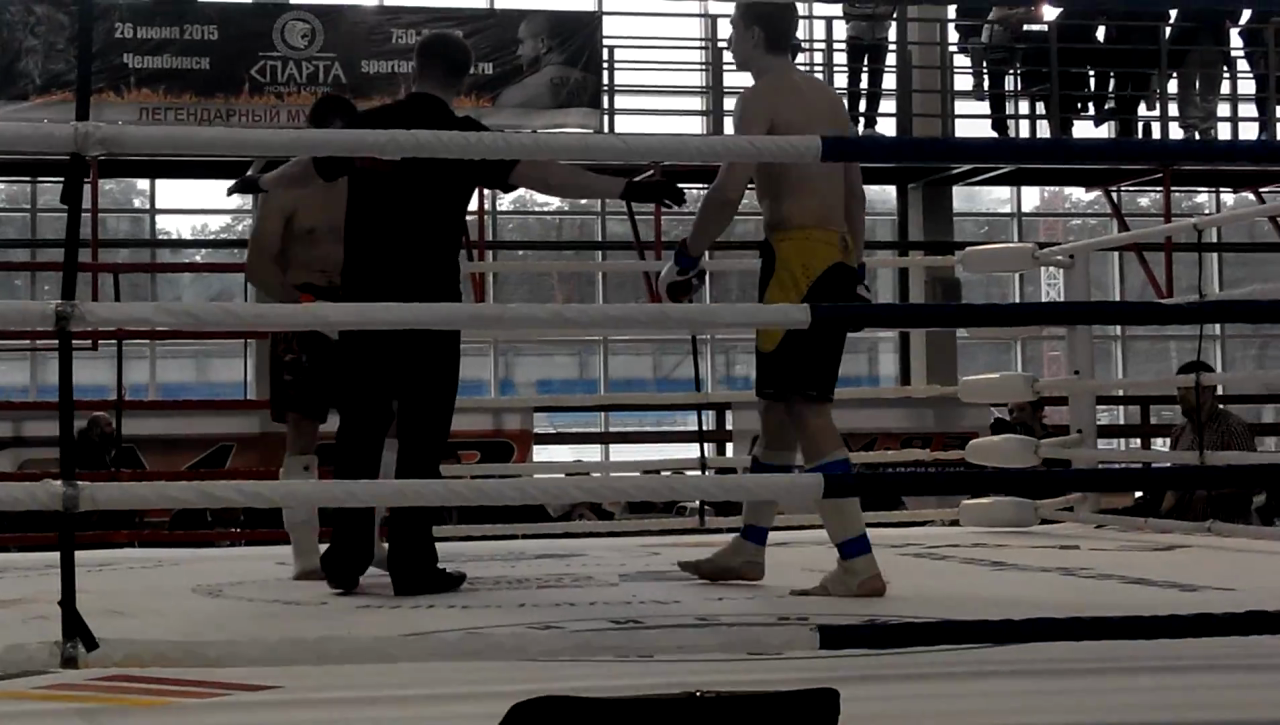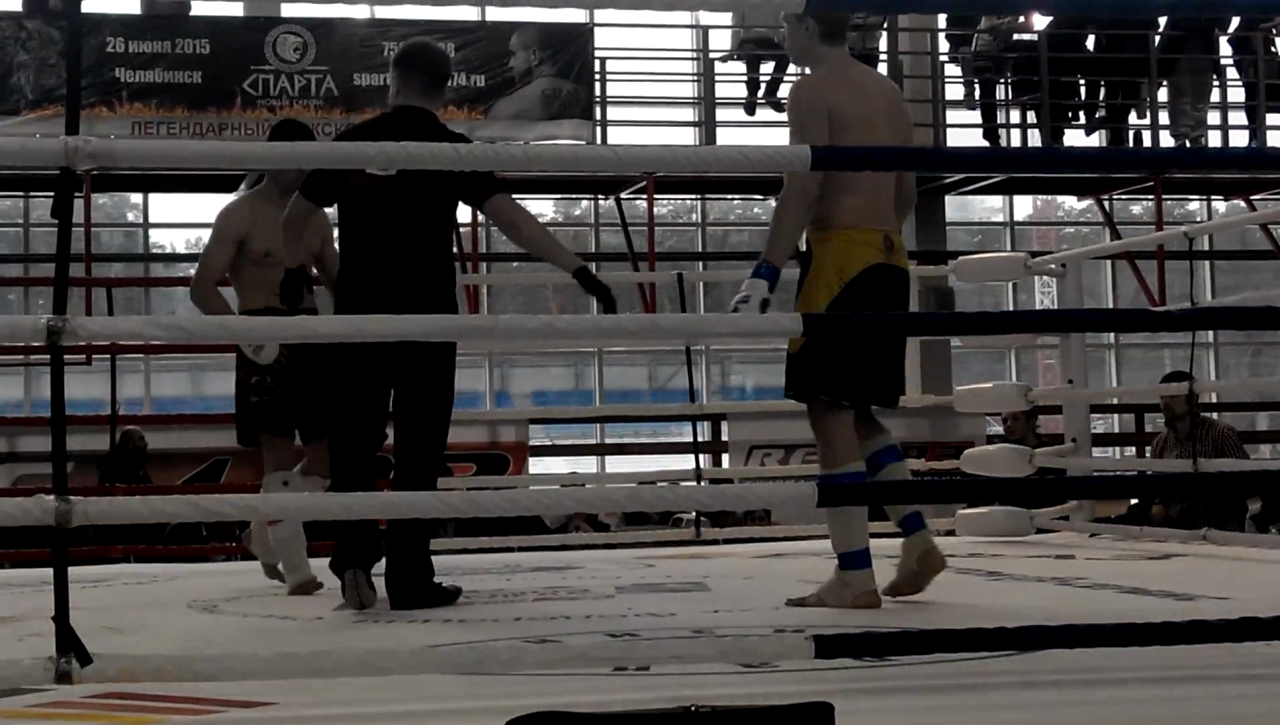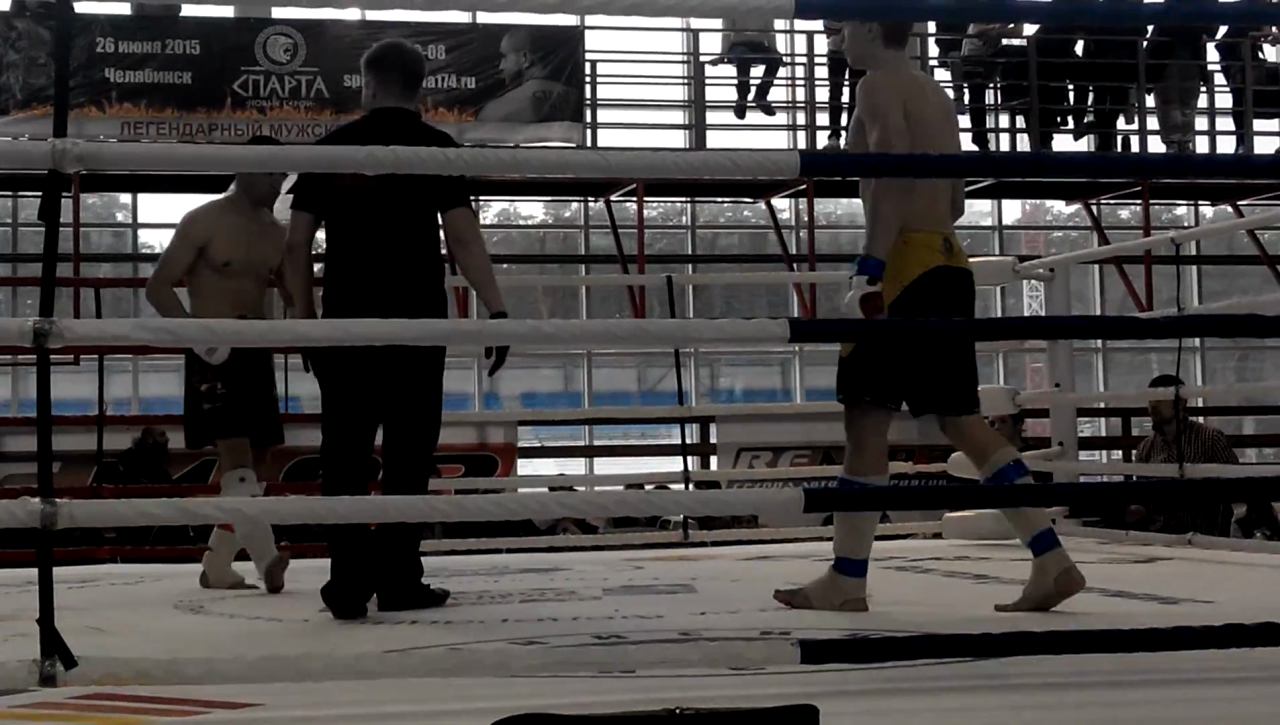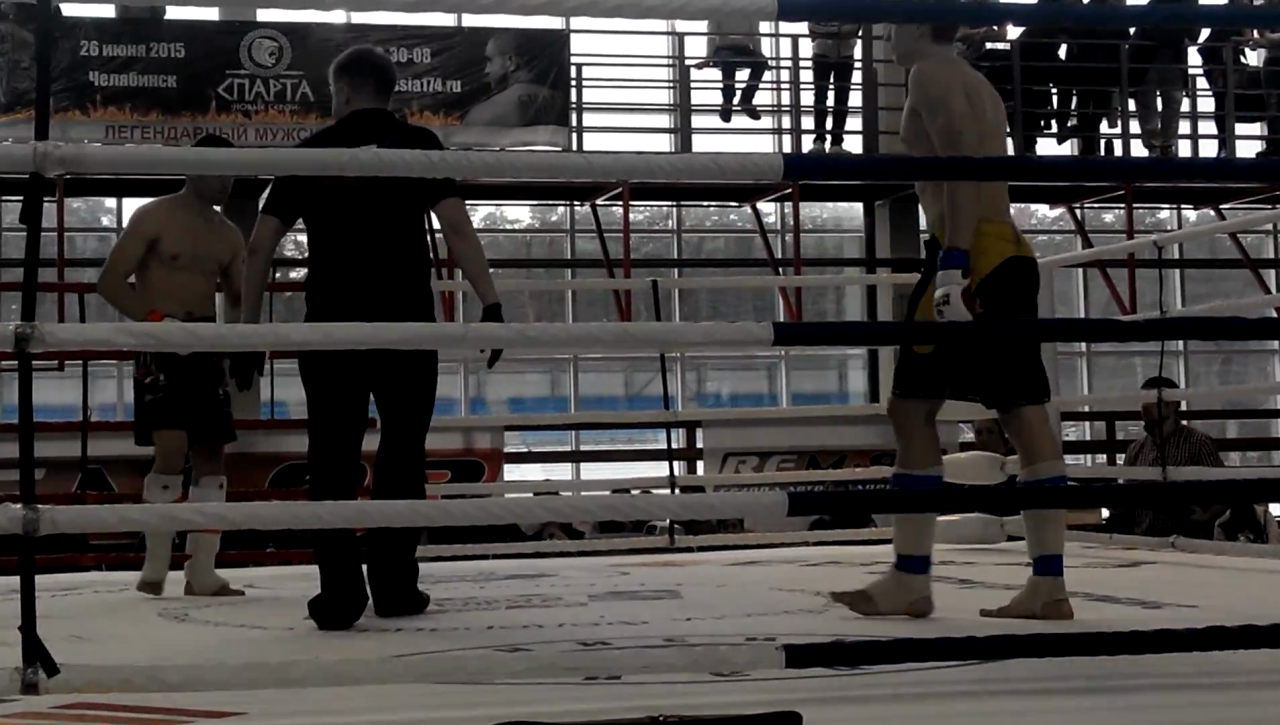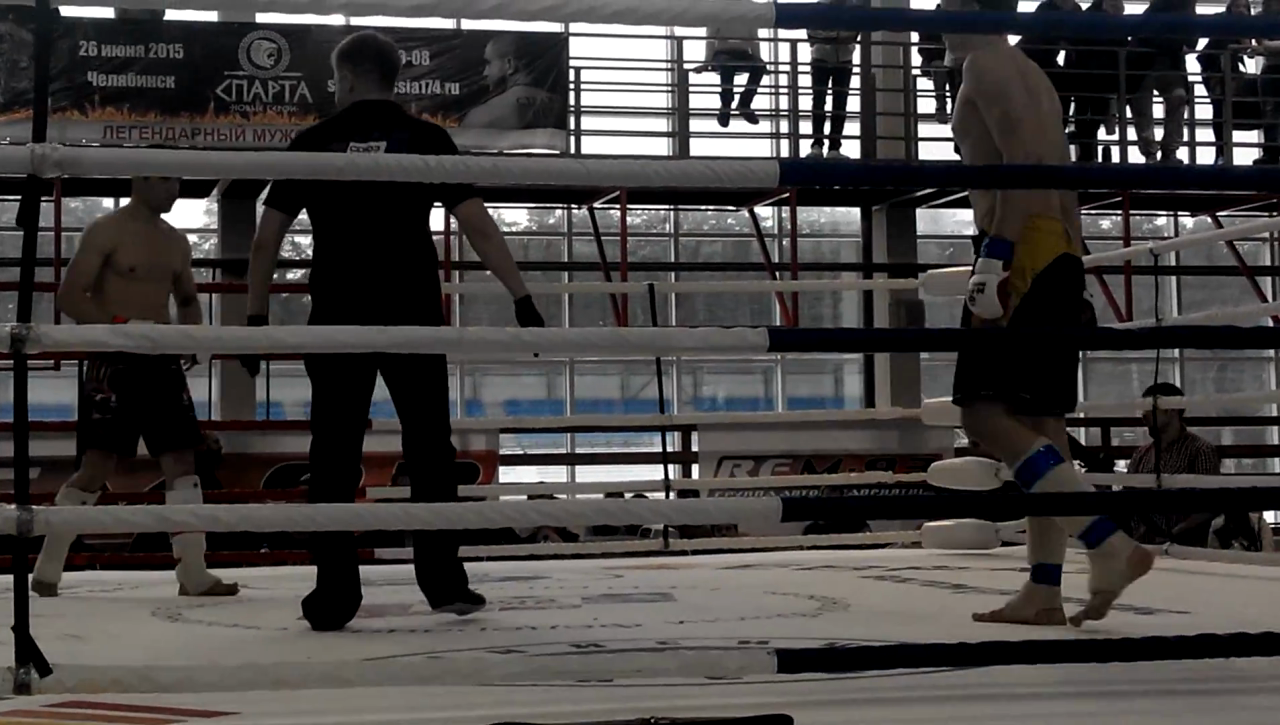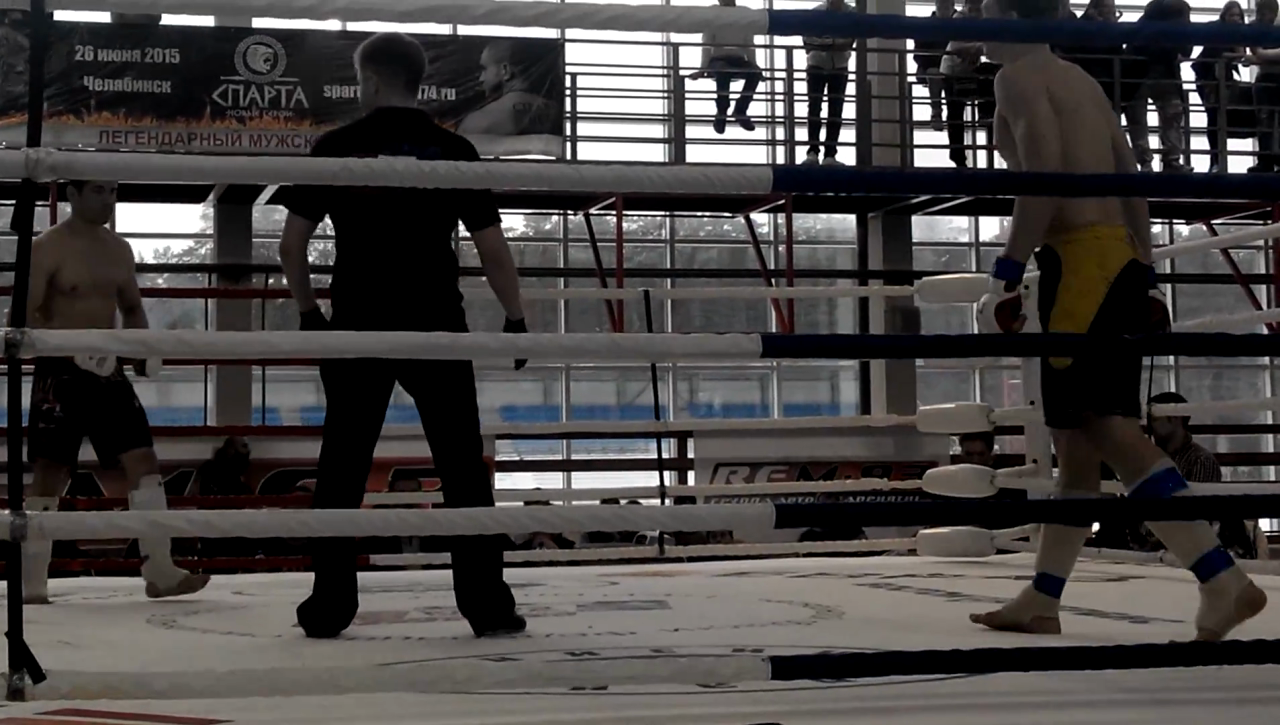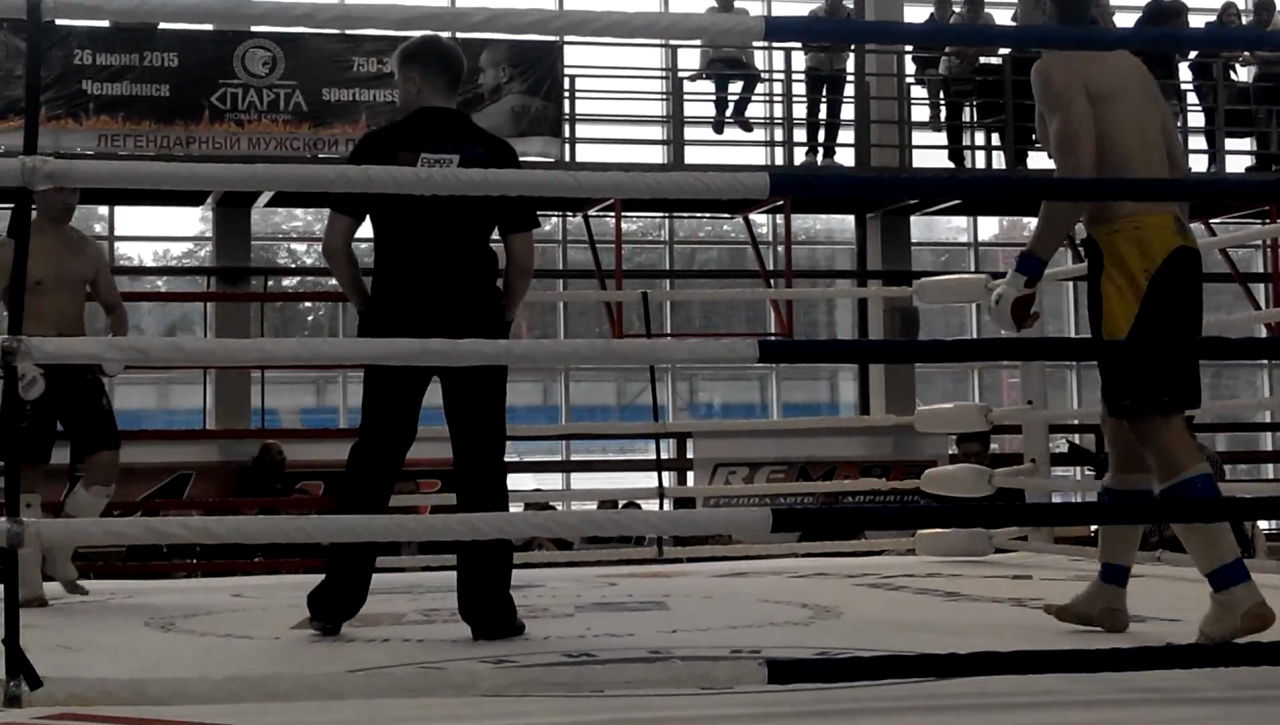
dt=0.2s
person 1, frame 1
left shoulder: (760, 96)
right shoulder: (827, 95)
left elbow: (731, 188)
left wrist: (683, 261)
right wrist: (849, 278)
left hip: (799, 255)
right hip: (841, 256)
left knee: (797, 408)
right knee: (782, 405)
left ankle: (857, 563)
right ankle: (747, 550)
person 1, frame 2
left shoulder: (815, 88)
right shoulder: (887, 91)
left elbow: (801, 189)
left wrist: (762, 275)
left hip: (840, 259)
right hip: (889, 263)
left knee: (829, 414)
right knee: (852, 413)
left ankle: (853, 576)
right ankle: (917, 541)
person 1, frame 3
left shoulder: (877, 88)
right shoulder: (934, 96)
left elbow: (892, 181)
left wrist: (868, 274)
left hip: (907, 272)
right hip: (944, 265)
left knee: (865, 416)
right knee: (961, 420)
left ankle: (846, 579)
right ankle: (1054, 559)
person 1, frame 4
left shoulder: (933, 75)
right shoulder: (982, 86)
left elbow: (967, 166)
left wrist: (951, 266)
left hip: (976, 257)
right hip: (1009, 256)
left knee: (911, 407)
right knee: (1021, 416)
left ankle: (909, 581)
right ankle: (1048, 585)
person 1, frame 5
left shoulder: (987, 65)
right shoulder: (1036, 78)
left elbow: (1021, 161)
left wrist: (991, 257)
left hip: (1025, 257)
right hip: (1056, 258)
left knee: (985, 410)
right knee: (1037, 420)
left ankle: (1109, 545)
right ankle: (1042, 591)
person 1, frame 6
left shoulder: (1019, 79)
right shoulder: (1084, 83)
left elbow: (1045, 176)
right elbow: (1133, 188)
left wrist: (1006, 276)
right wrist: (1143, 288)
left hip: (1084, 261)
right hip: (1121, 260)
left knee: (1103, 430)
right knee: (1075, 433)
left ankle: (1225, 580)
right ankle: (1038, 602)
person 1, frame 7
left shoulder: (1055, 67)
right shoulder: (1132, 66)
left elbow: (1075, 174)
right elbow: (1176, 171)
left wrist: (1025, 273)
left hip: (1131, 251)
right hip: (1174, 247)
left knee: (1147, 424)
right knee: (1126, 424)
right ankle: (1107, 594)
person 2, frame 1
left shoulder: (365, 125)
right shoulder: (460, 134)
left elbow: (305, 170)
right elbow: (534, 172)
left wrist: (260, 183)
right wrist: (625, 189)
left hip: (363, 302)
right hip: (429, 305)
left knee: (360, 430)
right knee: (421, 438)
left ankle: (346, 555)
right ankle: (412, 565)
person 2, frame 2
left shoulder: (352, 140)
right shoulder: (450, 149)
left elbow: (293, 220)
right elbow: (508, 216)
left wrist: (295, 269)
right wrist: (578, 271)
left hip: (356, 319)
right hip: (424, 320)
left knee: (356, 443)
right knee: (419, 452)
left ankle: (355, 550)
right ankle: (411, 579)
person 2, frame 3
left shoulder: (333, 145)
right shoulder: (434, 146)
left elbow: (296, 242)
right elbow: (463, 235)
left wrist: (306, 318)
right wrist: (497, 311)
left hip: (345, 321)
right hip: (415, 322)
left knee: (345, 454)
right knee: (408, 455)
left ankle: (352, 580)
right ankle: (398, 579)
person 2, frame 4
left shoulder: (310, 151)
right shoulder: (416, 142)
left elbow: (260, 247)
right elbow: (457, 226)
left wrist: (248, 329)
right wrist: (490, 304)
left hip: (331, 322)
right hip: (406, 320)
left knee: (334, 460)
right knee: (402, 455)
left ankle: (339, 595)
right ankle: (394, 586)
person 2, frame 5
left shoulder: (312, 142)
right shoulder: (425, 139)
left elbow: (266, 238)
right elbow: (477, 223)
left wrist: (257, 316)
right wrist: (521, 298)
left hip: (338, 319)
right hip: (414, 316)
left knee: (334, 460)
right knee: (430, 449)
left ankle: (333, 596)
right ankle: (442, 578)
person 2, frame 6
left shoulder: (336, 148)
right shoulder: (452, 151)
left elbow: (291, 244)
right elbow: (494, 252)
left wrist: (309, 311)
right wrist: (517, 320)
left hip: (356, 329)
right hip: (435, 329)
left knee: (341, 468)
right knee: (463, 467)
left ankle: (330, 603)
right ankle: (486, 602)
person 2, frame 7
left shoulder: (378, 147)
right shoulder: (495, 153)
left elbow: (334, 245)
right elbow: (522, 259)
left wrist: (366, 306)
right wrist: (502, 318)
left hip: (398, 327)
right hip: (474, 328)
left knee: (373, 465)
right knee: (481, 472)
left ankle: (338, 596)
right ankle: (488, 608)
person 3, frame 1
left shoulder: (355, 191)
right shoulder: (284, 190)
right elbow: (259, 265)
right wrist: (306, 303)
right knee: (302, 433)
right ankle: (305, 556)
person 3, frame 2
left shoulder: (316, 219)
right shoulder: (238, 214)
left elbow: (334, 278)
right elbow: (202, 287)
left hip: (308, 335)
right hip: (262, 343)
left knee: (325, 449)
right knee: (278, 449)
left ankle: (262, 535)
right ankle: (297, 568)
person 3, frame 3
left shoulder: (278, 234)
right shoulder: (202, 221)
left elbow: (290, 294)
right elbow: (158, 286)
left hip: (256, 347)
right hip: (212, 349)
left knee: (255, 460)
right knee: (235, 453)
left ankle: (218, 564)
right ankle: (265, 558)
person 3, frame 4
left shoulder: (229, 235)
right shoulder: (152, 217)
left elbow: (238, 297)
right elbow: (109, 281)
right wrist: (155, 319)
left hip: (205, 347)
right hip: (161, 347)
left knee: (211, 456)
right knee: (172, 451)
left ankle: (203, 573)
right ankle: (155, 565)
person 3, frame 5
left shoulder: (177, 241)
right shoulder: (106, 231)
left elbow: (188, 300)
right elbow: (69, 296)
right wrist: (120, 326)
left hip: (161, 359)
right hip: (115, 358)
left knee: (183, 461)
right knee: (96, 467)
left ankle: (193, 573)
right ankle: (48, 567)
person 3, frame 6
left shoulder: (120, 251)
right shoulder: (47, 248)
left elbow: (133, 310)
right elbow: (24, 316)
left hip: (107, 368)
right hip: (60, 370)
left knee: (144, 463)
right knee: (50, 474)
left ankle: (160, 572)
right ankle: (31, 584)
person 3, frame 7
left shoulder: (91, 249)
left elbow: (115, 308)
left wrist: (117, 344)
left hip: (78, 366)
left knee: (104, 466)
left ankle: (58, 553)
